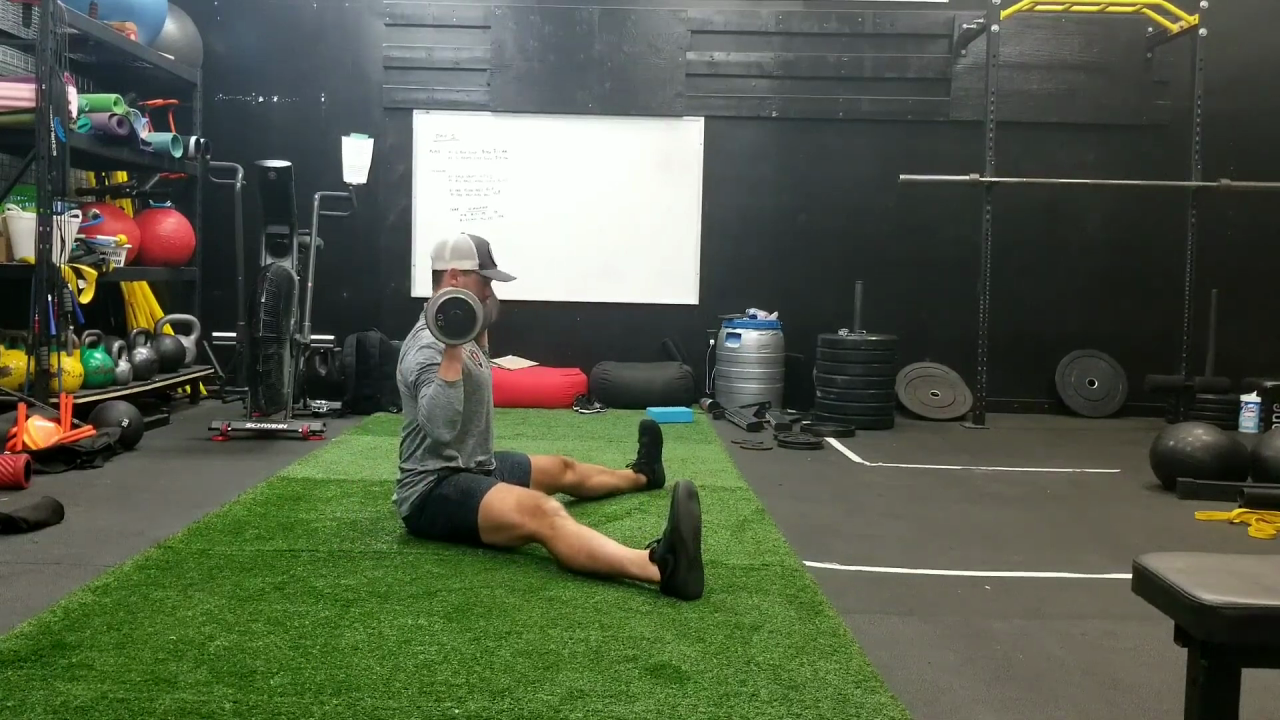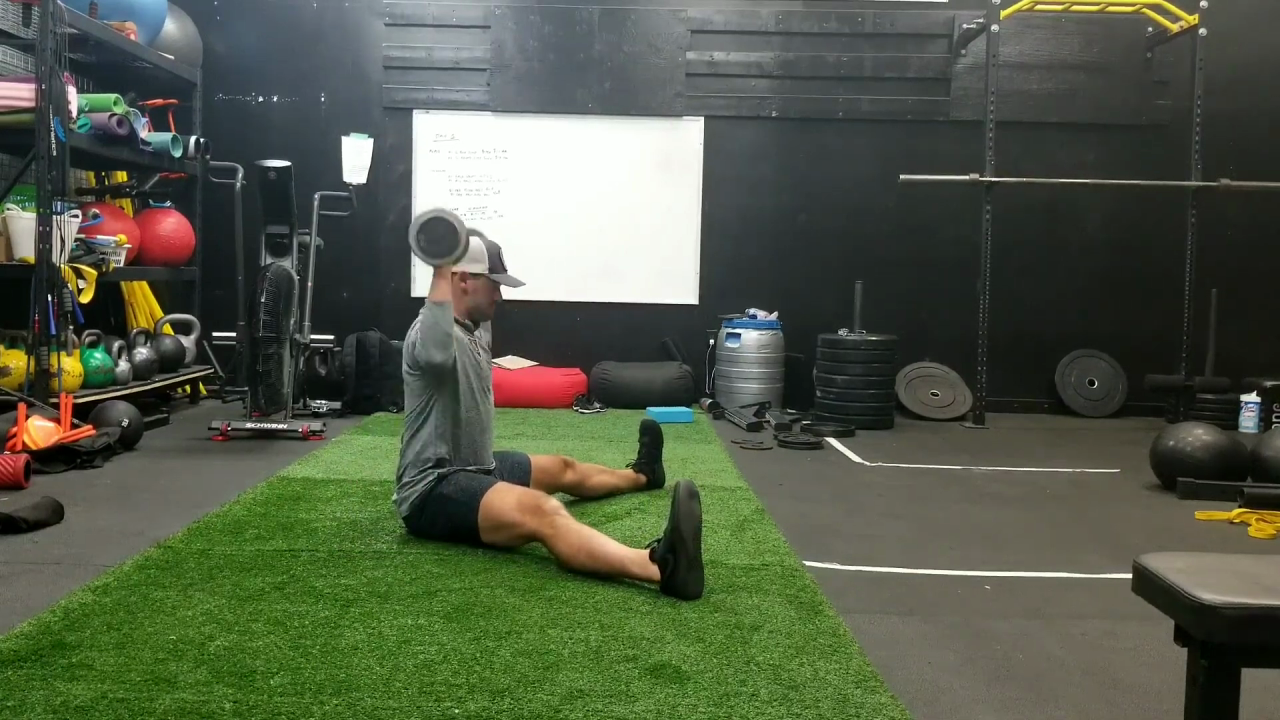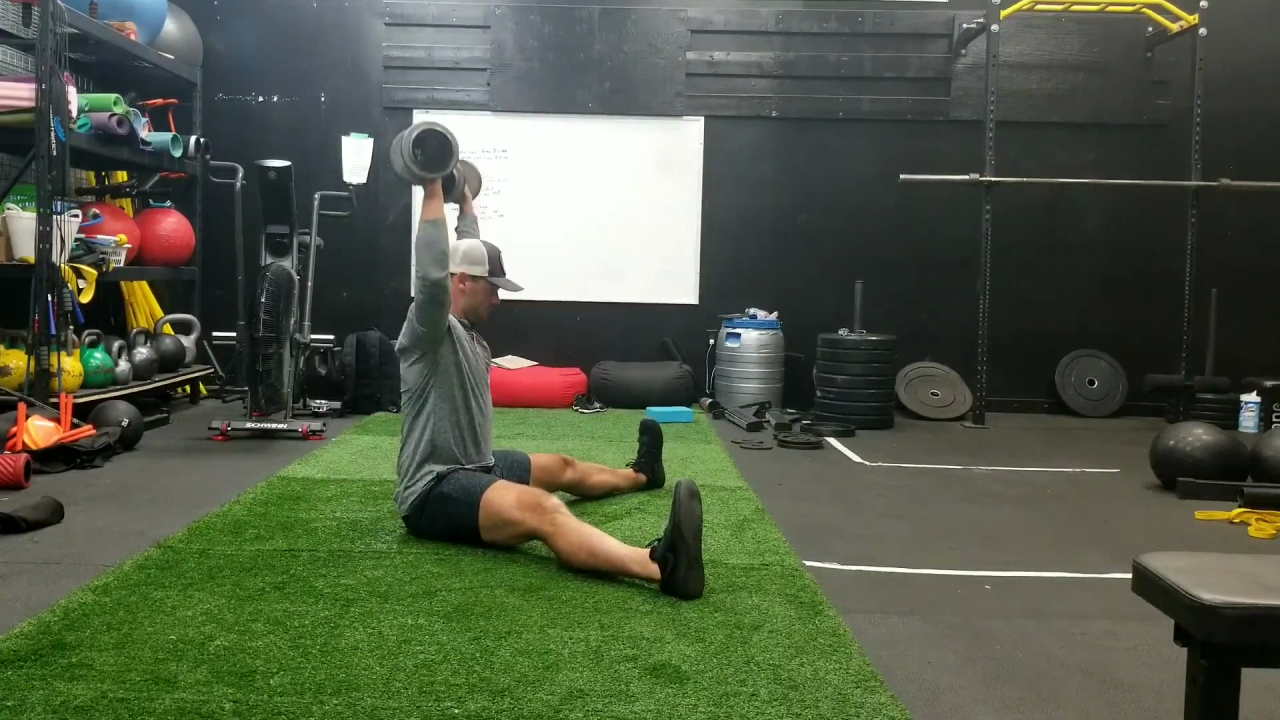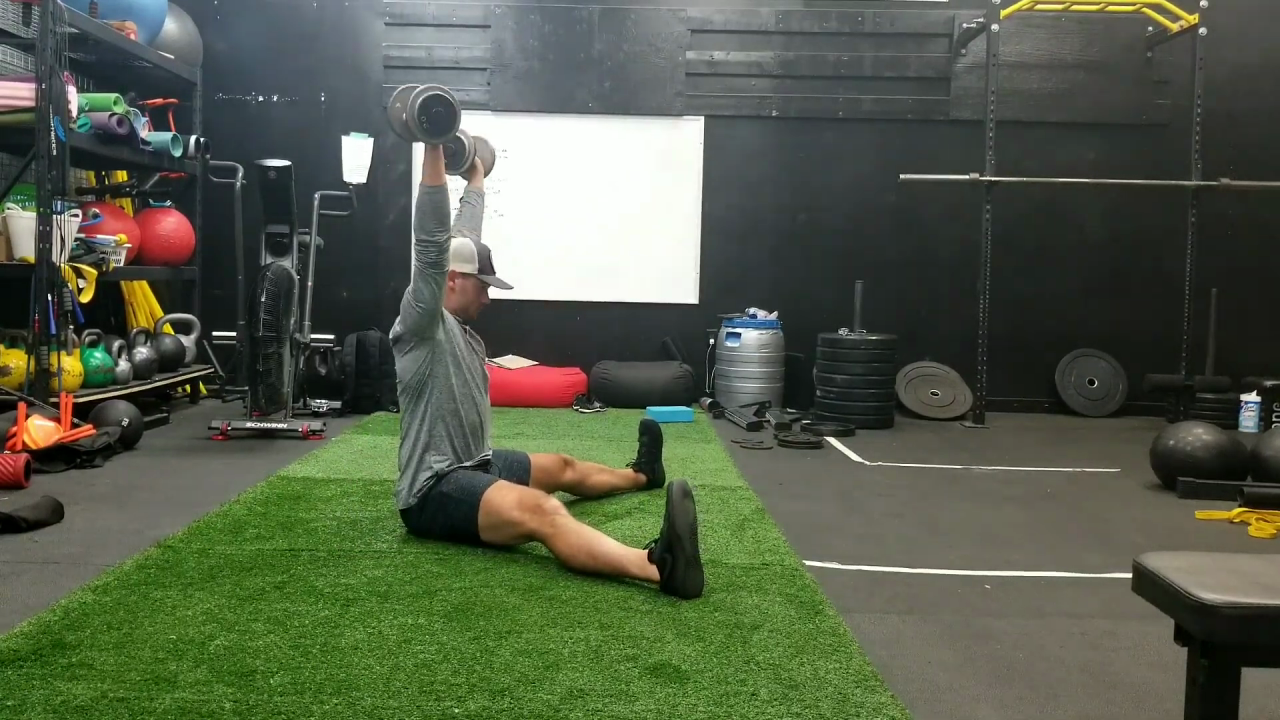
dt=0.4s
person 1, frame 1
right shoulder: (429, 345)
right elbow: (441, 427)
left wrist: (478, 335)
right wrist: (452, 349)
right hip: (432, 491)
left knee: (562, 469)
right knee: (541, 514)
left ankle: (641, 475)
right ankle: (661, 567)
person 1, frame 2
left shoulder: (464, 329)
right shoulder: (429, 333)
right elbow: (437, 355)
left wrist: (470, 249)
right wrist: (442, 269)
left hip: (474, 468)
right hip: (434, 491)
left knee: (563, 469)
right knee: (542, 513)
left ankle: (641, 475)
right ankle: (661, 567)
person 1, frame 3
left shoulder: (458, 326)
right shoulder: (430, 330)
left elbow: (465, 253)
right elbow: (432, 274)
left wrist: (466, 203)
right wrist: (433, 188)
left hip: (474, 468)
right hip: (434, 490)
left knee: (563, 467)
right knee: (540, 510)
left ankle: (641, 474)
right ankle: (661, 566)
person 1, frame 4
left shoulder: (452, 323)
right shoulder: (422, 324)
left elbow: (463, 236)
right elbow: (432, 240)
left wrist: (476, 177)
right wrist: (433, 146)
left hip: (473, 466)
right hip: (434, 489)
left knee: (563, 468)
right knee: (540, 512)
left ankle: (641, 474)
right ankle: (660, 566)
